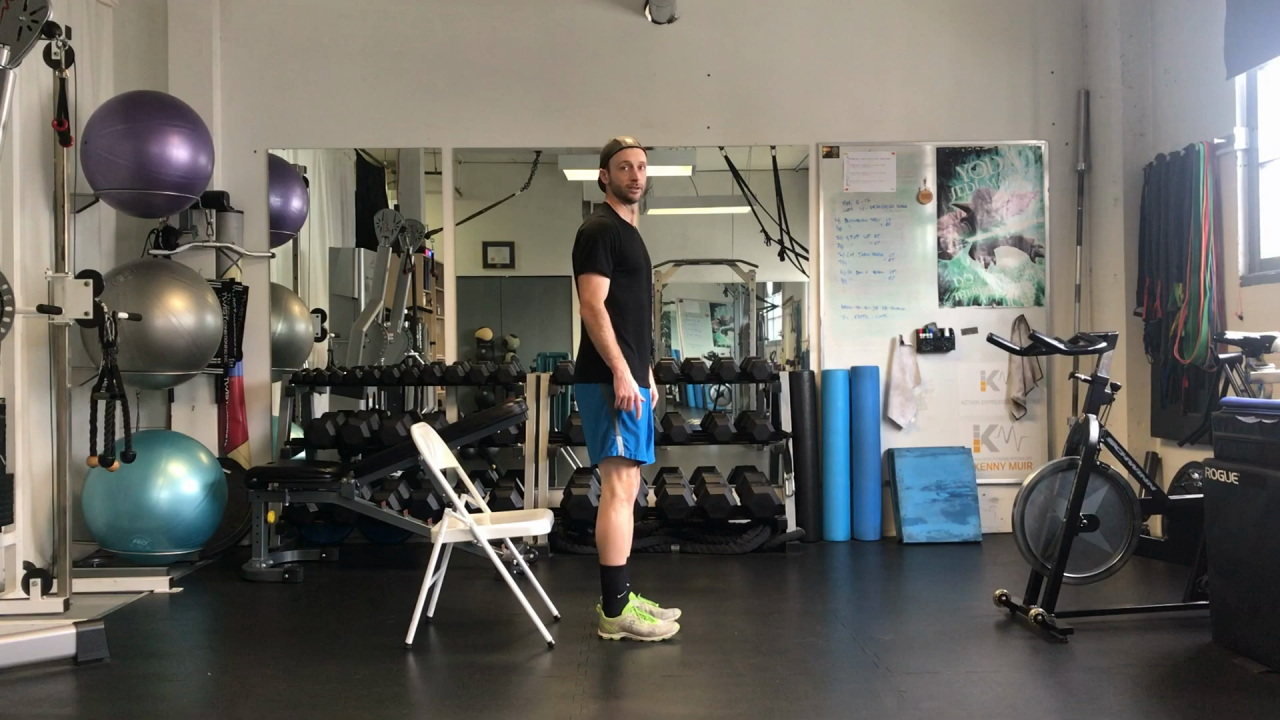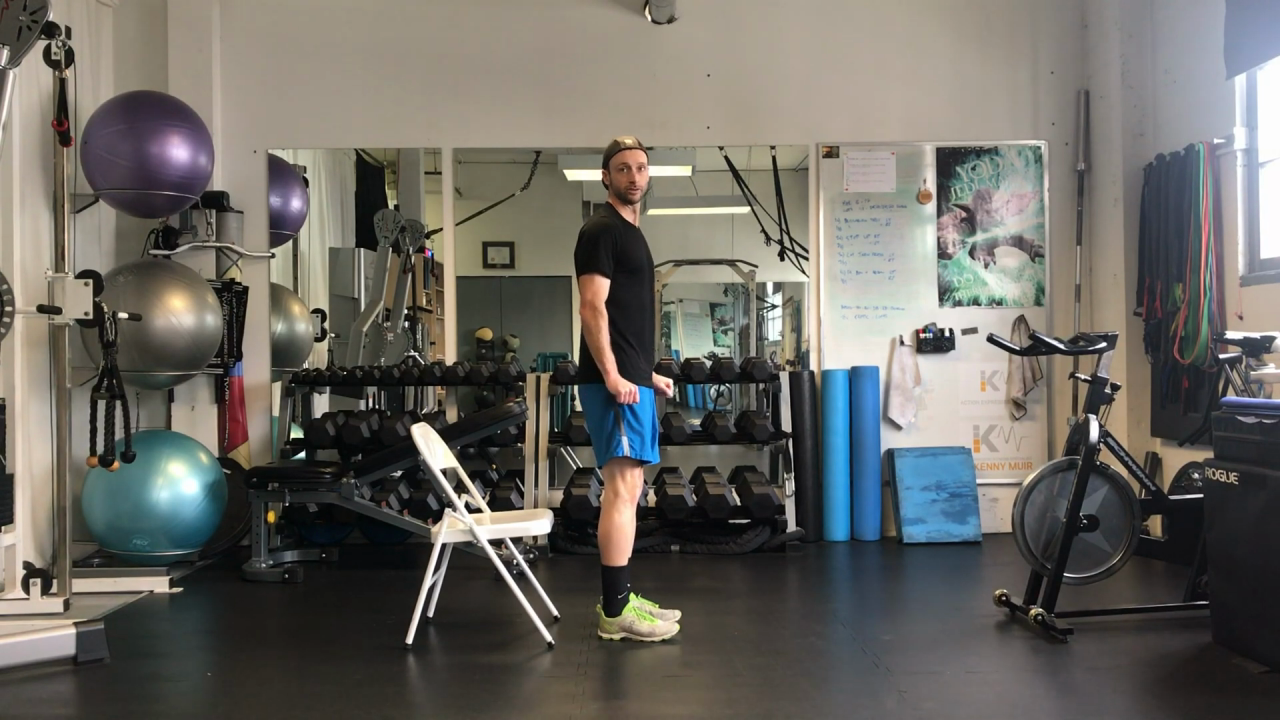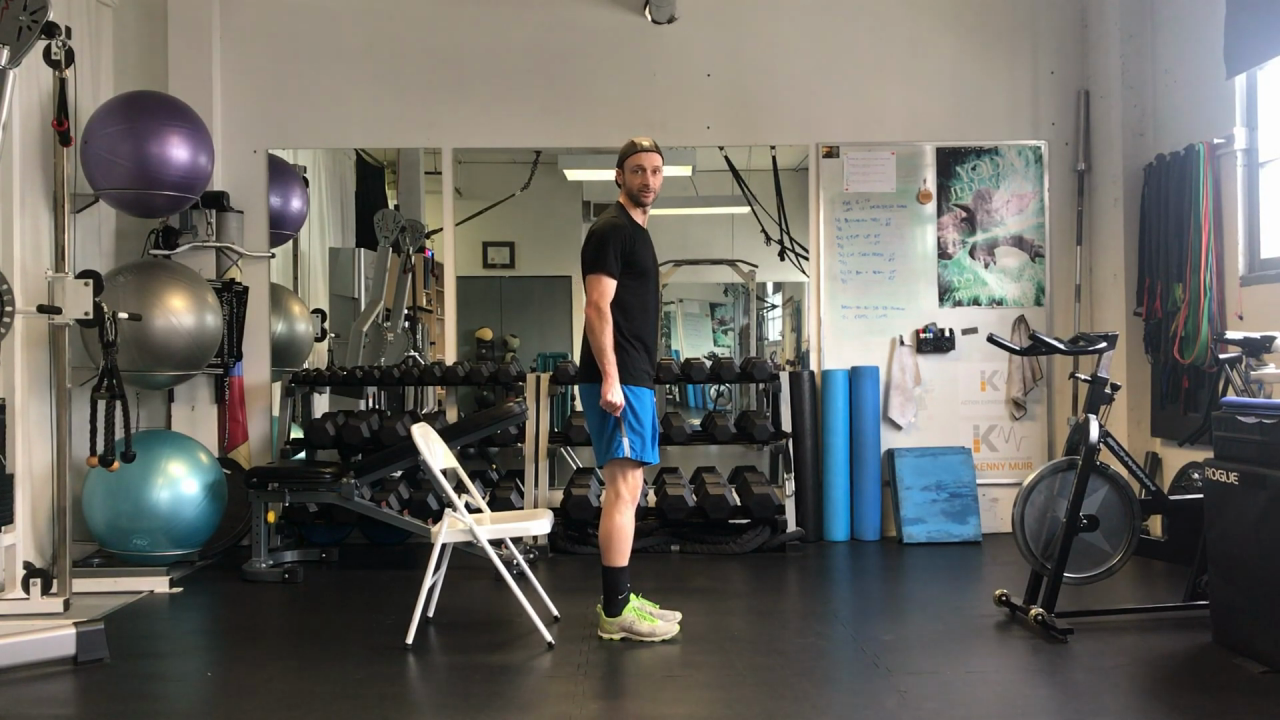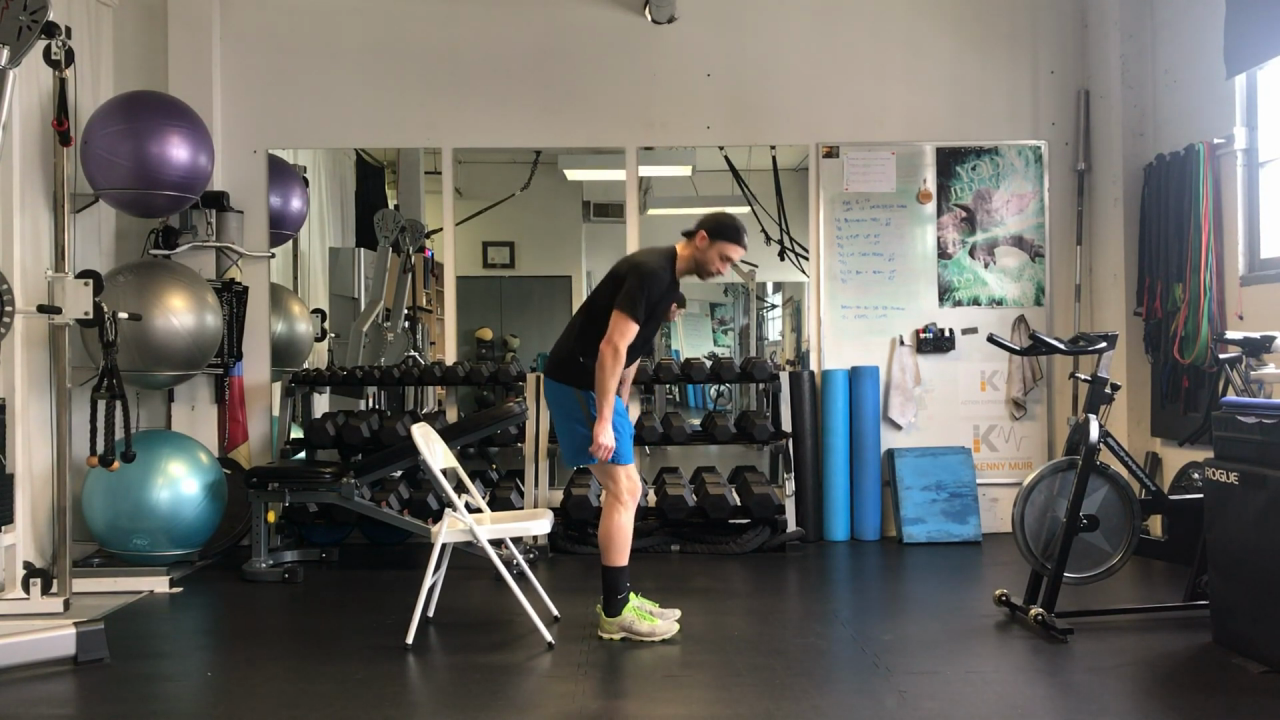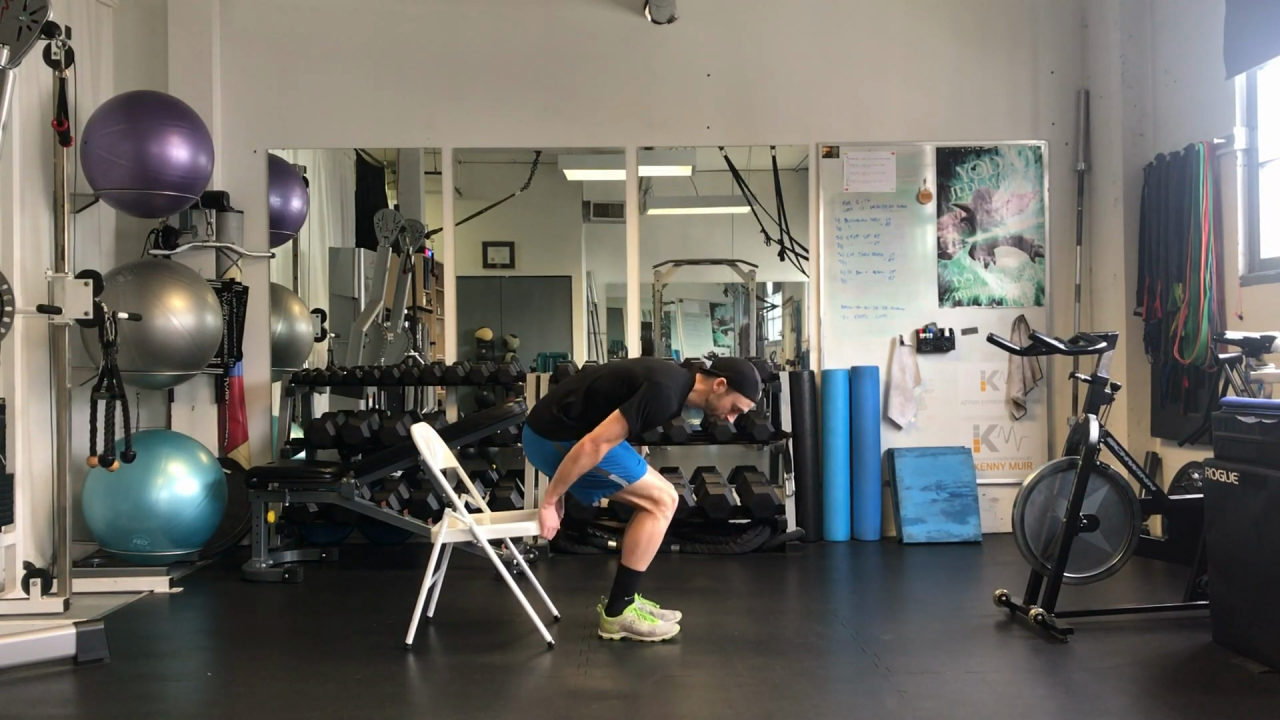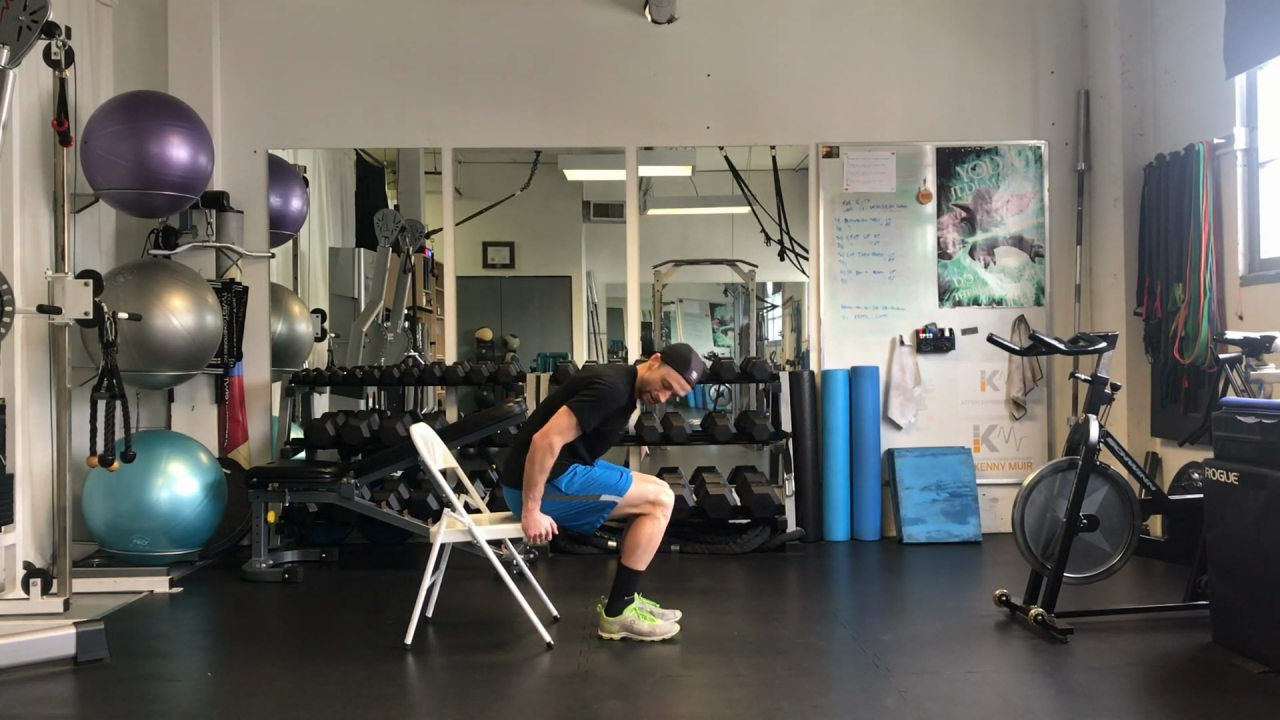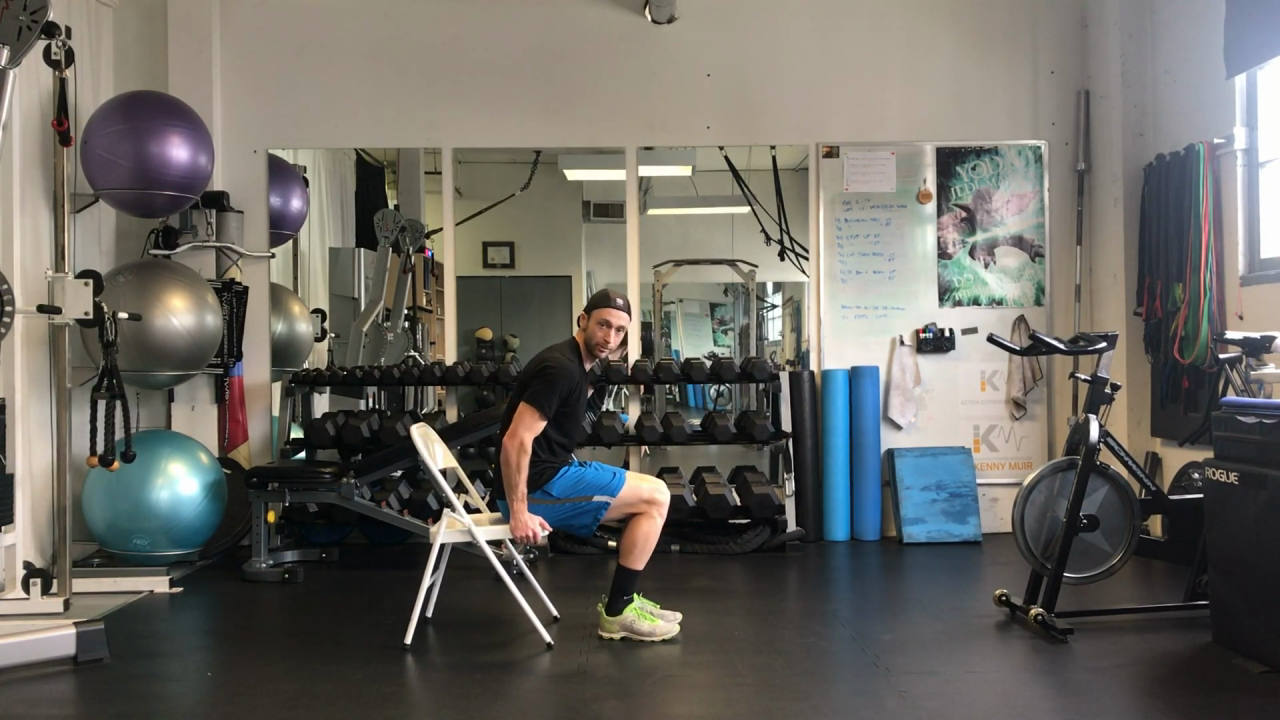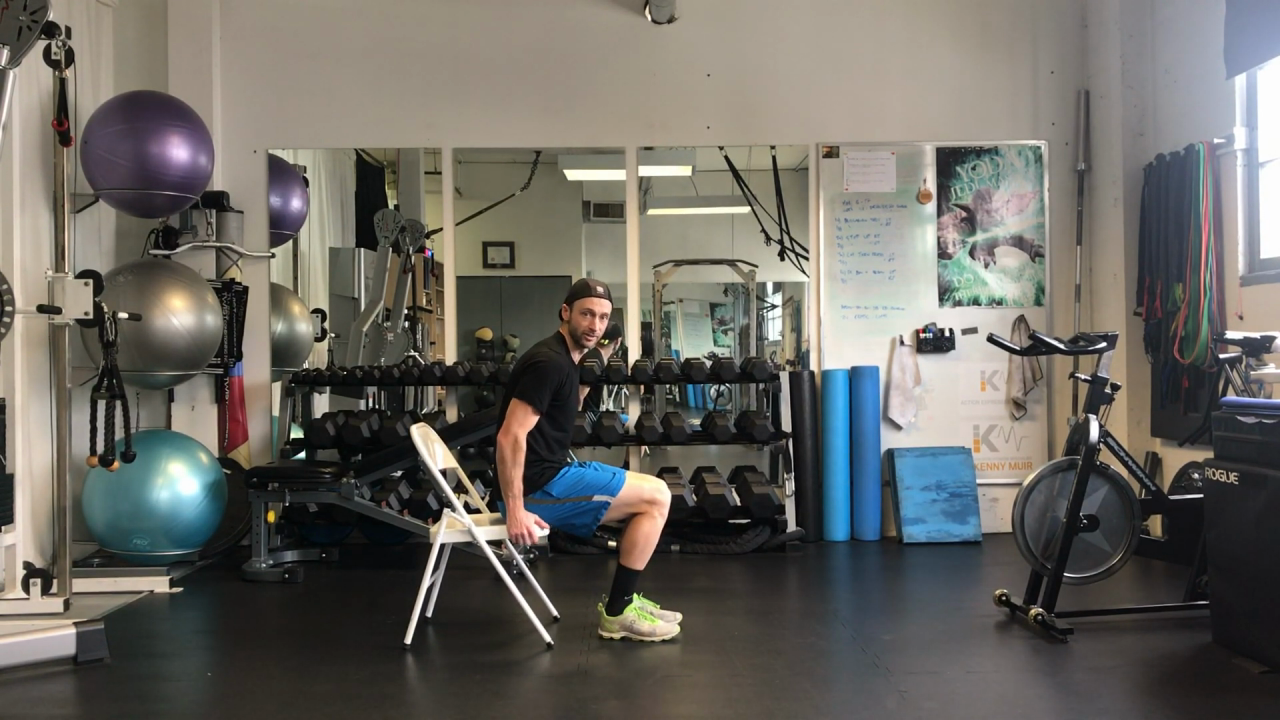
dt=0.7s
person 1, frame 1
left shoulder: (628, 232)
right shoulder: (600, 230)
right elbow: (594, 307)
left wrist: (645, 373)
right wrist: (622, 375)
left hip: (630, 378)
right hip: (612, 380)
left knee: (627, 488)
right knee: (618, 489)
left ankle: (621, 598)
right ankle: (615, 610)
person 1, frame 2
left shoulder: (631, 233)
right shoulder: (602, 230)
right elbow: (593, 308)
left wrist: (647, 373)
right wrist: (613, 376)
left hip: (633, 377)
right hip: (616, 380)
left knee: (629, 489)
right knee: (622, 489)
left ankle: (621, 598)
right ankle: (615, 610)
person 1, frame 3
left shoulder: (636, 232)
right shoulder: (612, 230)
right elbow: (598, 307)
right wrist: (611, 379)
left hip: (634, 377)
right hip: (618, 379)
left knee: (628, 489)
right knee: (623, 490)
left ankle: (620, 599)
right ankle: (615, 610)
person 1, frame 4
left shoulder: (667, 278)
right shoulder: (652, 272)
right elbow: (612, 347)
left wrist: (619, 404)
right wrist: (603, 422)
left hip: (590, 382)
right hip: (578, 381)
left knee: (628, 490)
right knee: (623, 491)
left ankle: (620, 597)
right ankle: (616, 611)
person 1, frame 5
left shoulder: (675, 382)
right shoulder: (665, 393)
right elbow: (593, 445)
left wrist: (557, 491)
right wrist: (549, 502)
left hip: (561, 431)
right hip: (556, 436)
left knee: (657, 499)
right knee: (661, 501)
left ankle: (622, 601)
right ankle: (618, 613)
person 1, frame 6
left shoulder: (625, 385)
right shoulder: (612, 387)
right elbow: (545, 440)
right wrist: (531, 511)
left hip: (558, 472)
right hip: (547, 481)
left knee: (652, 495)
right knee: (659, 500)
left ankle: (623, 599)
right ankle: (617, 613)
person 1, frame 7
left shoulder: (576, 365)
right shoulder: (560, 368)
right elbow: (516, 441)
right wrist: (518, 513)
left hip: (551, 476)
right hip: (539, 486)
left knee: (648, 494)
right knee: (655, 497)
left ankle: (624, 600)
right ankle: (618, 614)
person 1, frame 8
left shoulder: (563, 359)
right shoulder: (549, 362)
right elbow: (510, 437)
right wrist: (515, 510)
left hip: (550, 475)
right hip: (538, 487)
left knee: (649, 493)
right knee: (655, 497)
left ankle: (623, 599)
right ankle: (618, 613)
